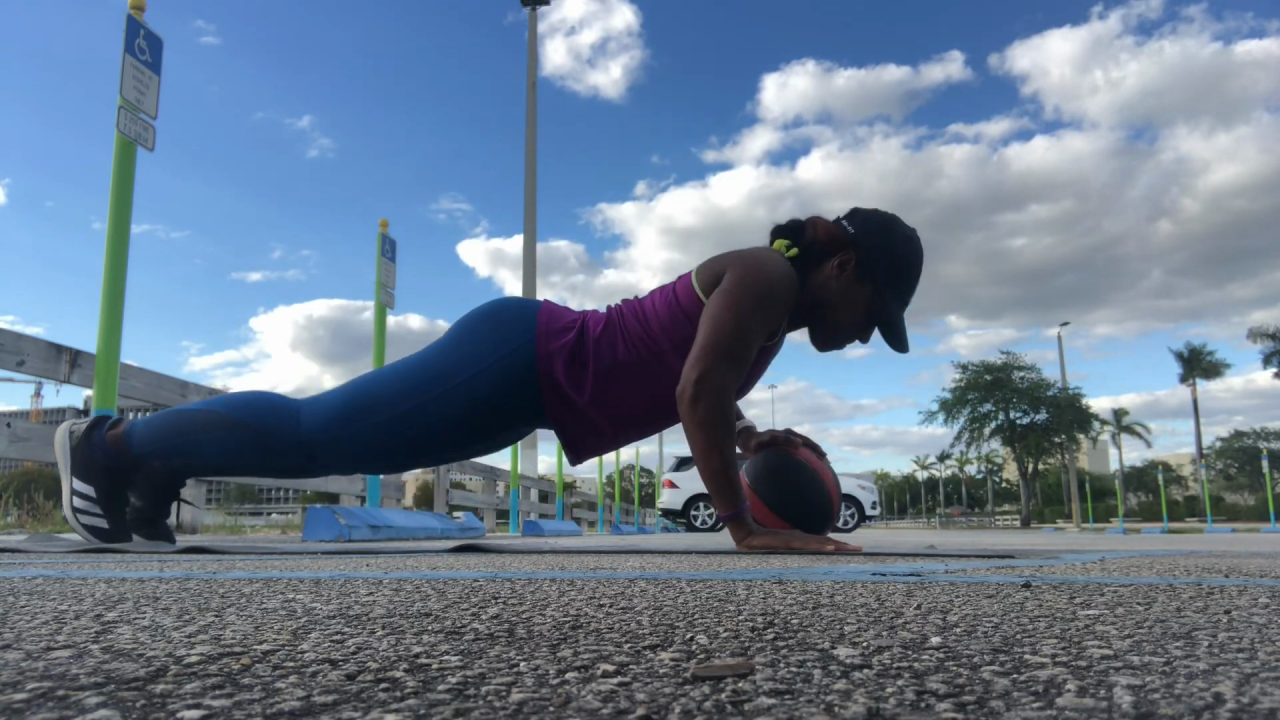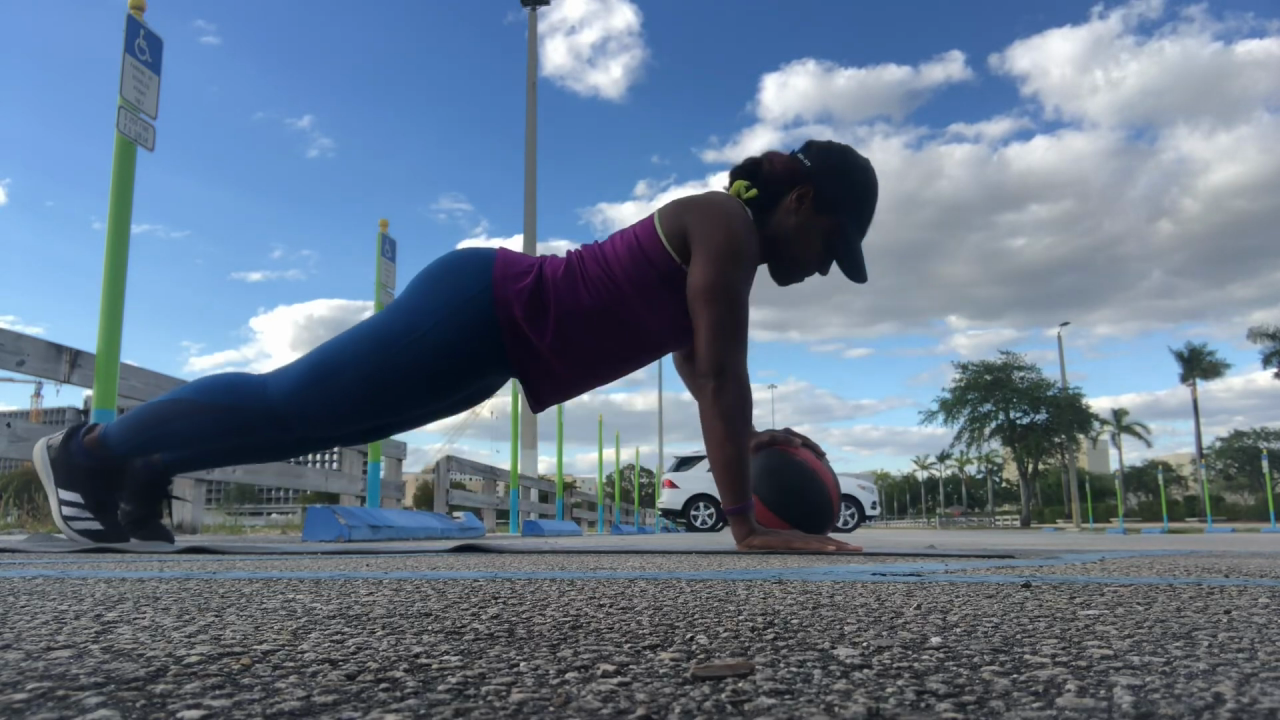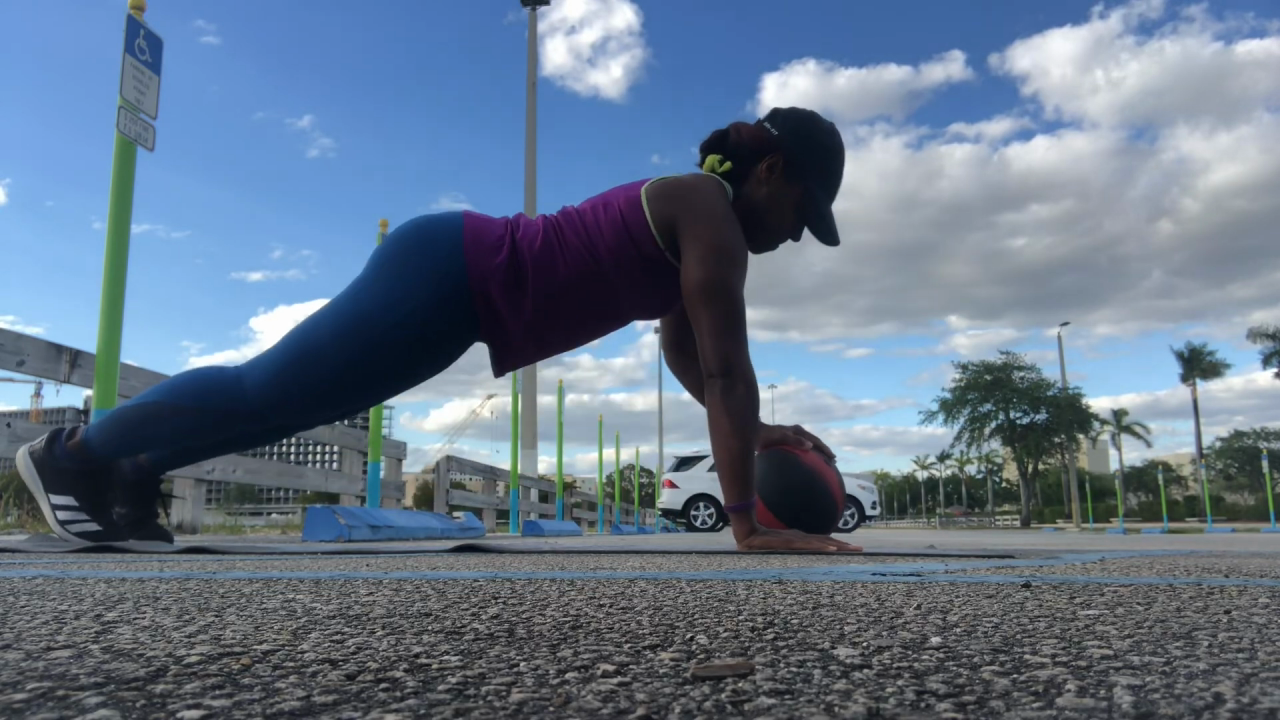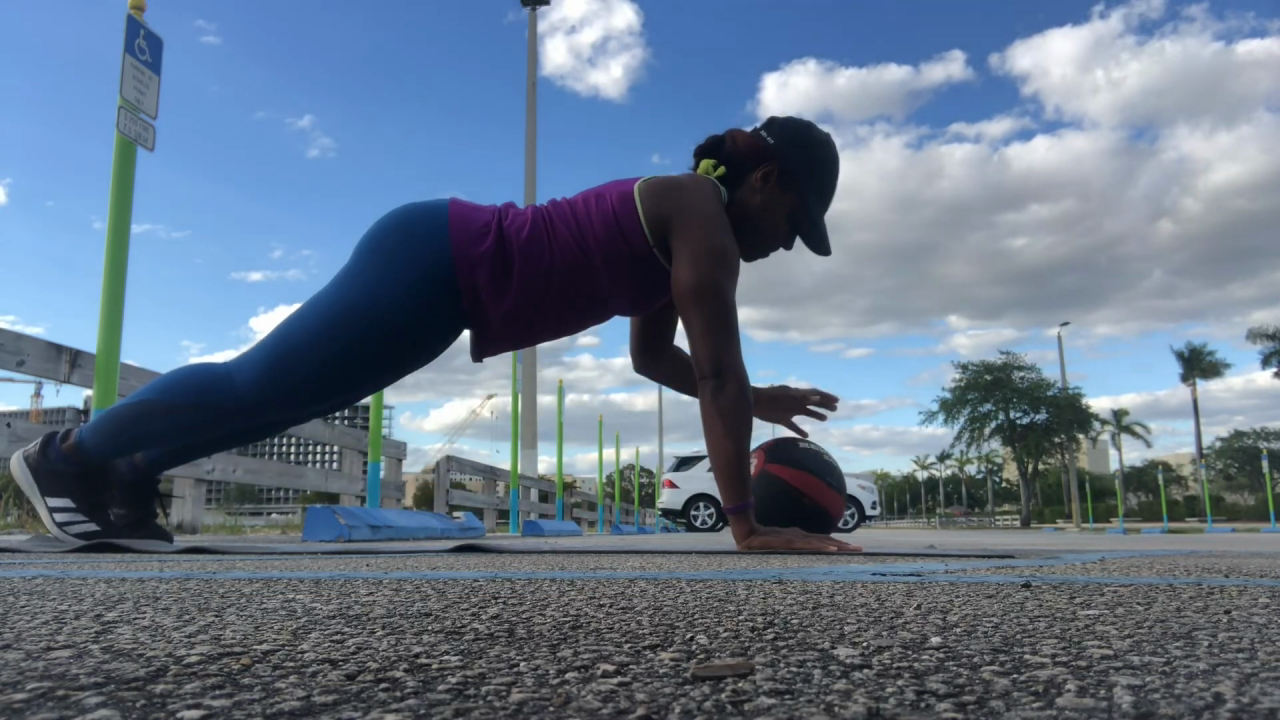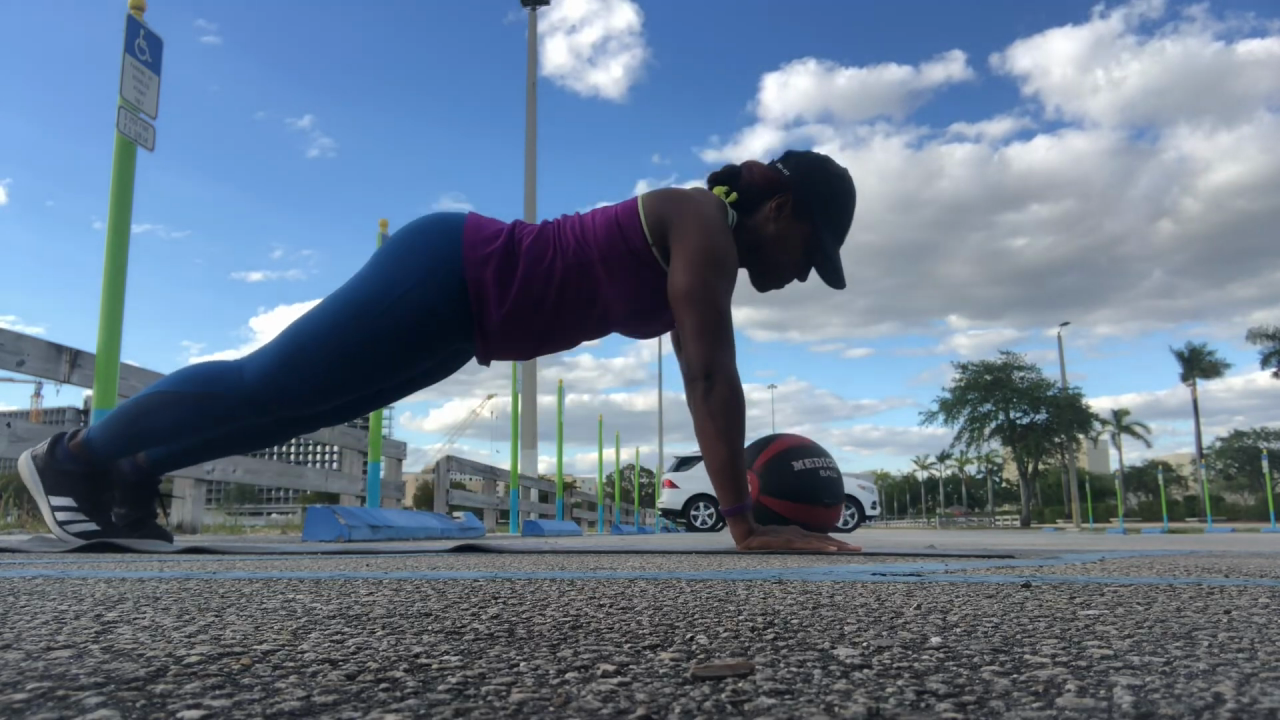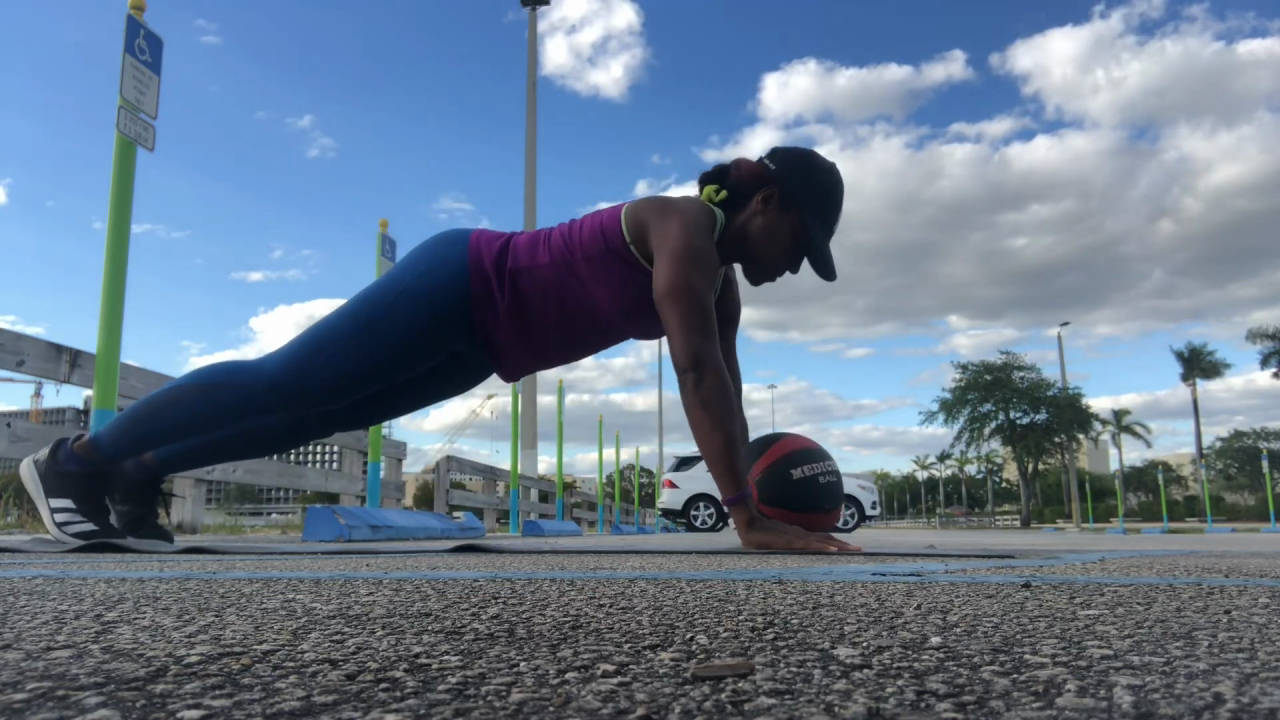
dt=0.3s
person 1, frame 1
left shoulder: (768, 303)
right shoulder: (772, 277)
left elbow: (699, 383)
right elbow: (692, 392)
left wrist: (746, 435)
right wrist: (744, 525)
left hip: (534, 374)
right hip: (516, 362)
left knee: (319, 436)
right knee: (307, 429)
left ankle: (157, 472)
right ankle: (111, 444)
person 1, frame 2
left shoulder: (725, 248)
right shoulder: (727, 226)
left elbow: (695, 365)
right elbow: (720, 377)
left wrist: (744, 439)
right wrist: (744, 522)
left hip: (489, 334)
right hip: (475, 312)
left knee: (302, 417)
right knee: (284, 404)
left ankle: (141, 473)
right ankle: (86, 450)
person 1, frame 3
left shoulder: (692, 220)
right shoulder: (711, 209)
left elbow: (684, 353)
right elbow: (725, 369)
left wrist: (751, 430)
right wrist: (746, 521)
left hip: (463, 283)
right hip: (447, 279)
left knee: (283, 399)
right knee: (263, 391)
left ankle: (132, 473)
right ankle: (73, 453)
person 1, frame 4
left shoulder: (679, 228)
right shoulder: (703, 213)
left elbow: (654, 357)
right elbow: (717, 370)
left wrist: (756, 404)
right wrist: (745, 521)
left hip: (444, 276)
right hip: (429, 265)
left knee: (284, 396)
right knee: (255, 386)
left ankle: (129, 473)
right ankle: (66, 453)
person 1, frame 5
left shoulder: (701, 260)
right shoulder: (704, 222)
left elbow: (705, 391)
right elbow: (715, 378)
left wrist: (744, 495)
right wrist: (744, 522)
left hip: (459, 312)
right hip: (444, 275)
left knee: (299, 406)
right knee: (263, 385)
left ankle: (132, 471)
right ankle: (73, 454)
person 1, frame 6
left shoulder: (719, 285)
right shoulder: (682, 224)
left elbow: (723, 400)
right elbow: (694, 371)
left wrist: (746, 506)
right wrist: (752, 511)
left hip: (476, 348)
right hip: (457, 285)
left knee: (317, 413)
right knee: (277, 385)
left ankle: (139, 475)
right ankle: (76, 460)
